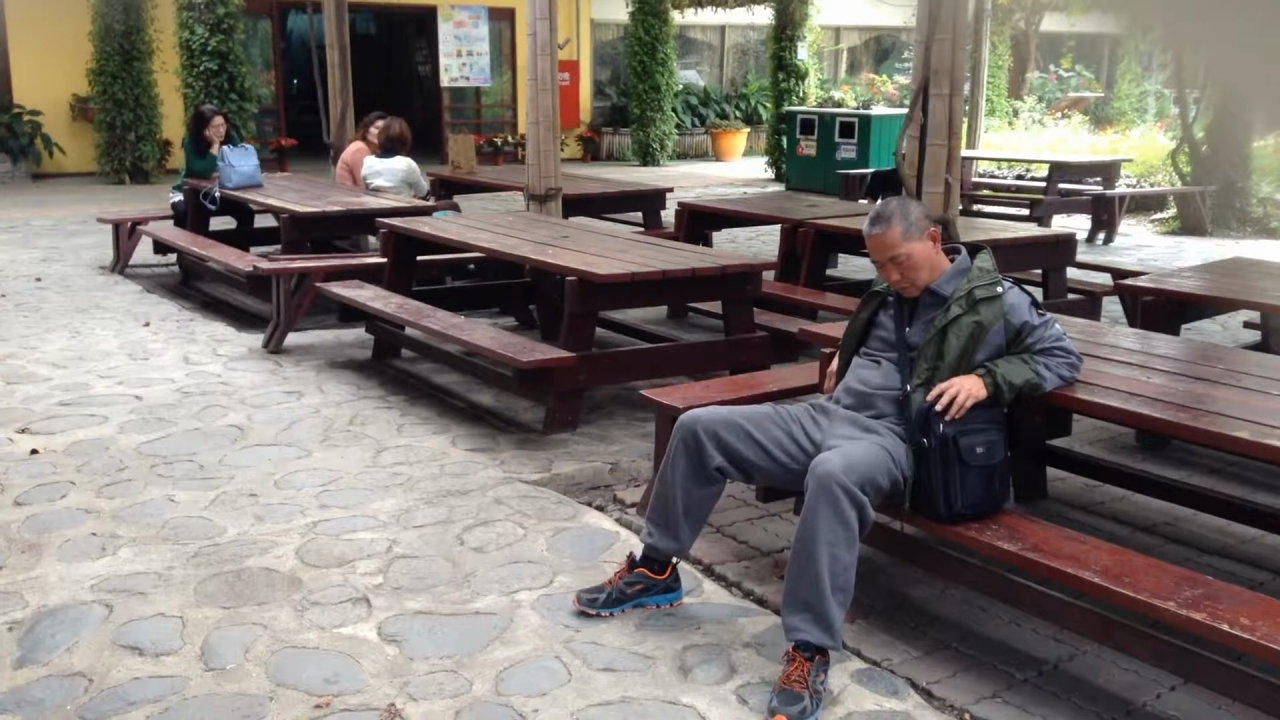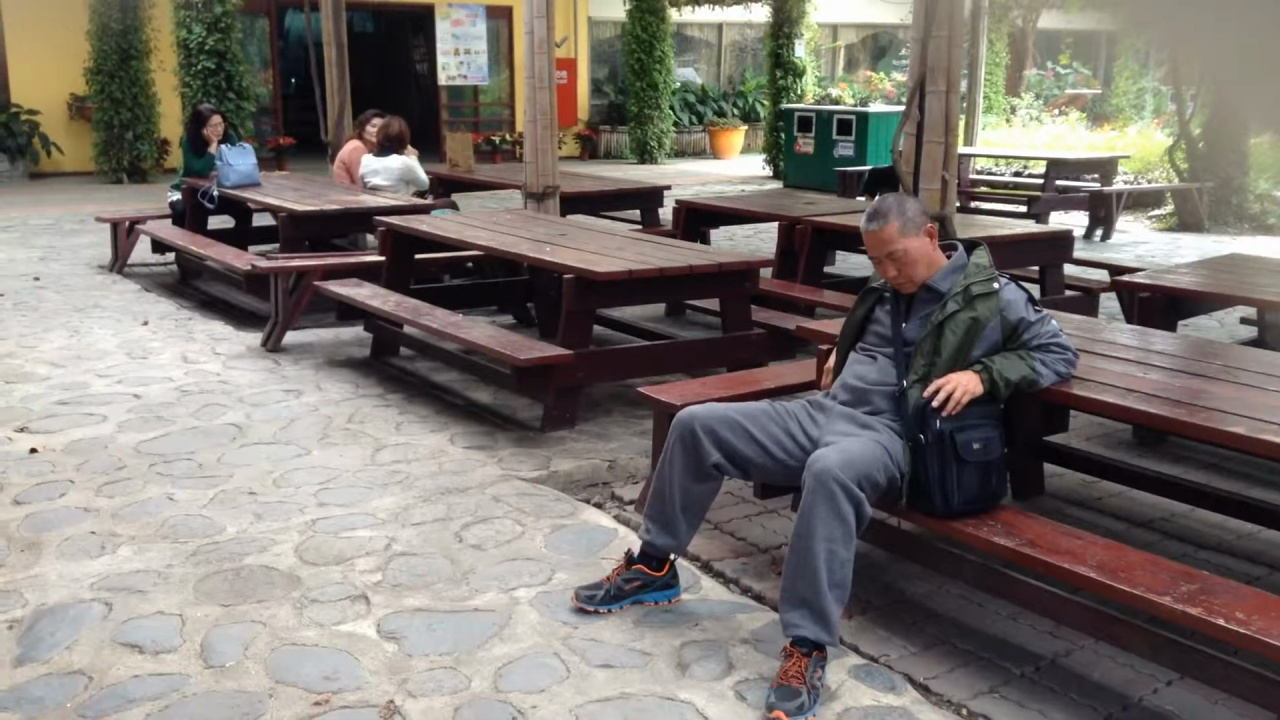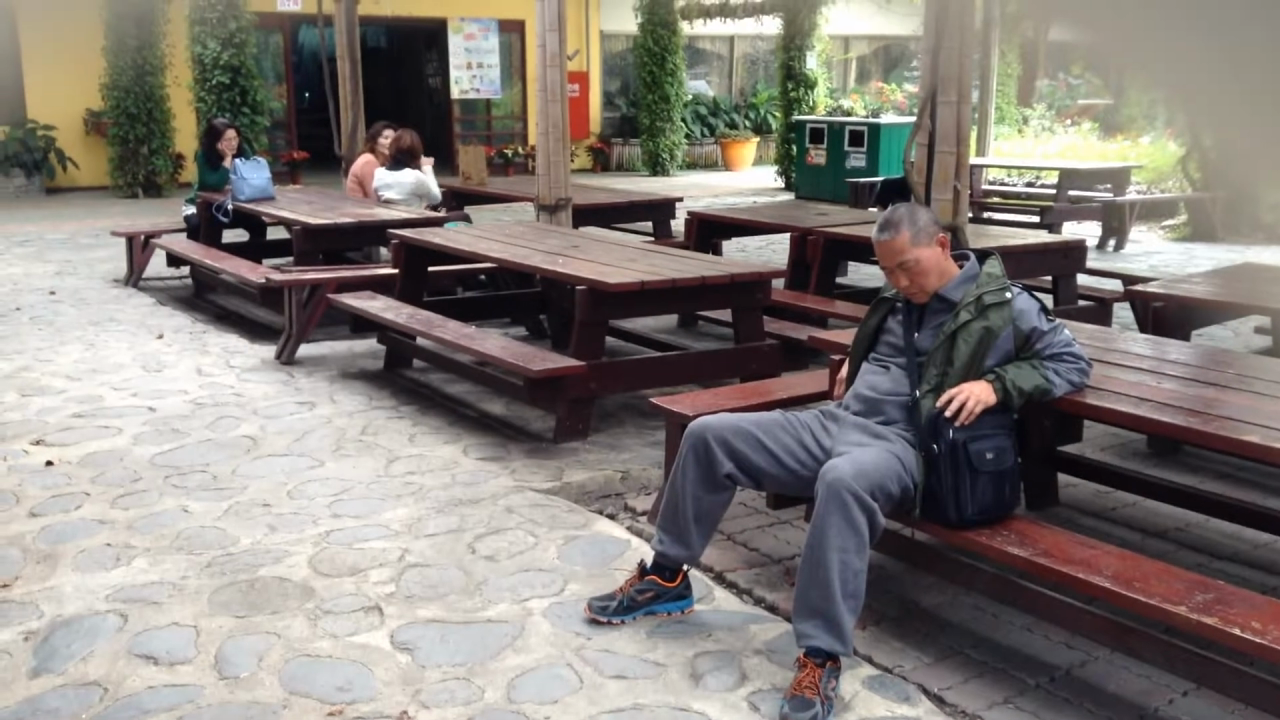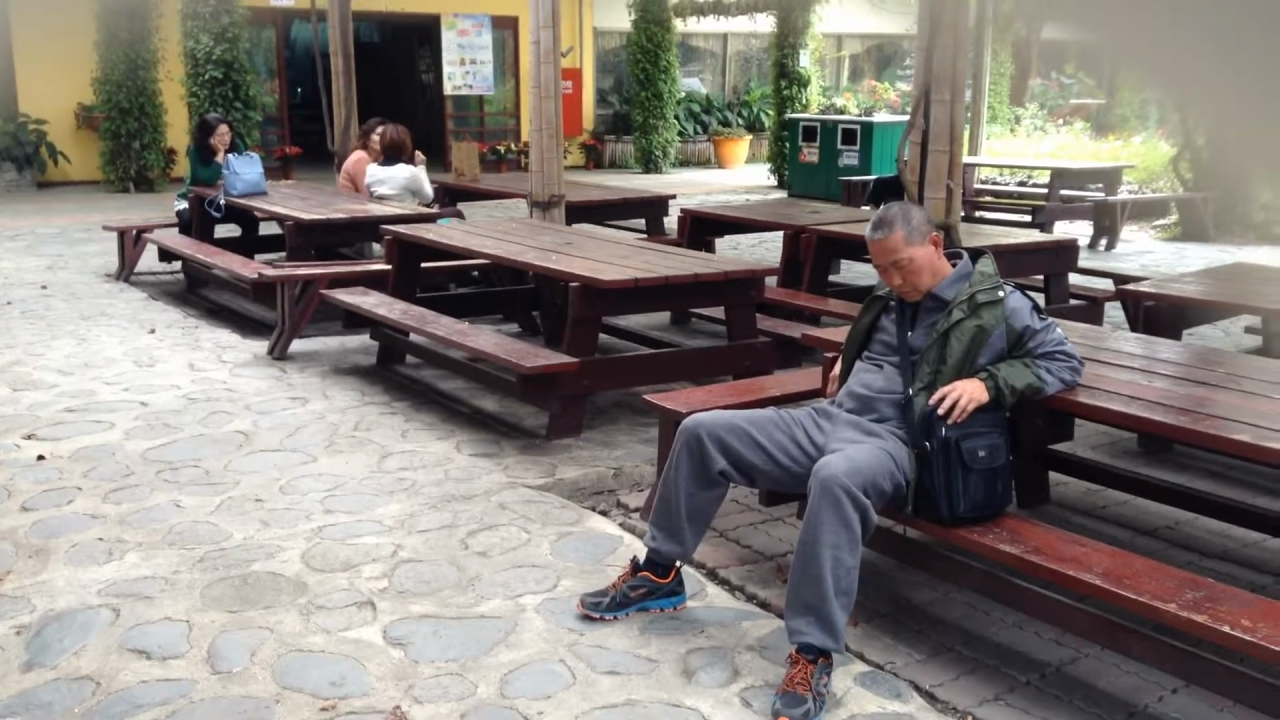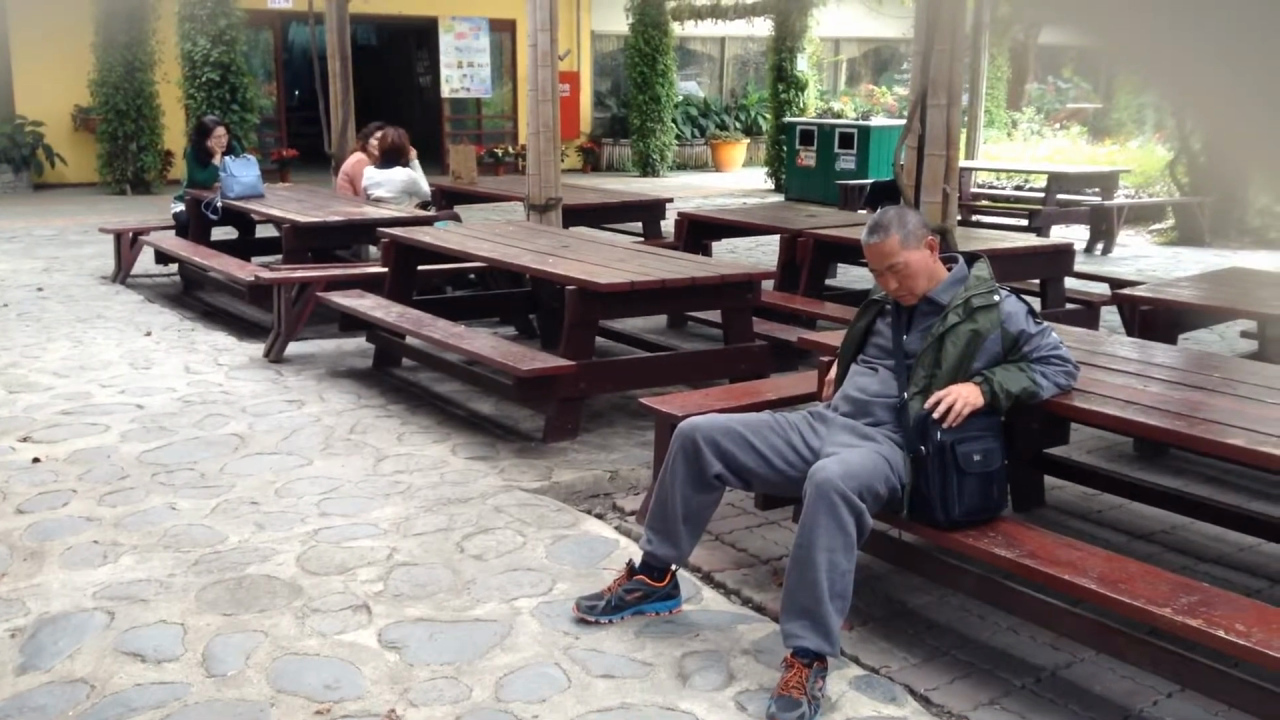
dt=1s
person 1, frame 1
left shoulder: (994, 301)
right shoulder: (889, 292)
left elbow: (1063, 356)
left wrist: (987, 378)
right wrist: (844, 354)
left hip: (892, 440)
right hip: (827, 415)
left knee: (832, 474)
right knee: (698, 427)
left ankle: (809, 654)
right ankle: (655, 571)
person 1, frame 2
left shoulder: (990, 297)
right shoulder: (886, 288)
left elbow: (1059, 352)
left wrist: (983, 374)
right wrist: (842, 350)
left hip: (889, 435)
right hip: (823, 410)
left knee: (829, 469)
right knee: (696, 423)
left ankle: (807, 649)
right ankle: (653, 566)
person 1, frame 3
left shoulder: (1003, 306)
right shoulder: (898, 298)
left elbow: (1072, 362)
left wrist: (996, 384)
right wrist: (854, 361)
left hip: (901, 446)
right hip: (836, 421)
left knee: (842, 481)
right knee: (708, 434)
left ankle: (821, 660)
right ankle: (666, 576)
person 1, frame 4
left shoulder: (995, 305)
right shoulder: (891, 296)
left elbow: (1064, 360)
left wrist: (988, 382)
right wrist: (847, 358)
left hip: (894, 442)
right hip: (829, 418)
left knee: (836, 477)
right knee: (701, 431)
left ankle: (813, 656)
right ankle: (659, 573)
person 1, frame 5
left shoulder: (992, 310)
right shoulder: (887, 300)
left elbow: (1060, 365)
left wrist: (984, 386)
right wrist: (842, 361)
left hip: (889, 447)
right hip: (825, 422)
left knee: (831, 481)
right knee: (697, 434)
left ankle: (808, 660)
right ankle: (655, 576)
